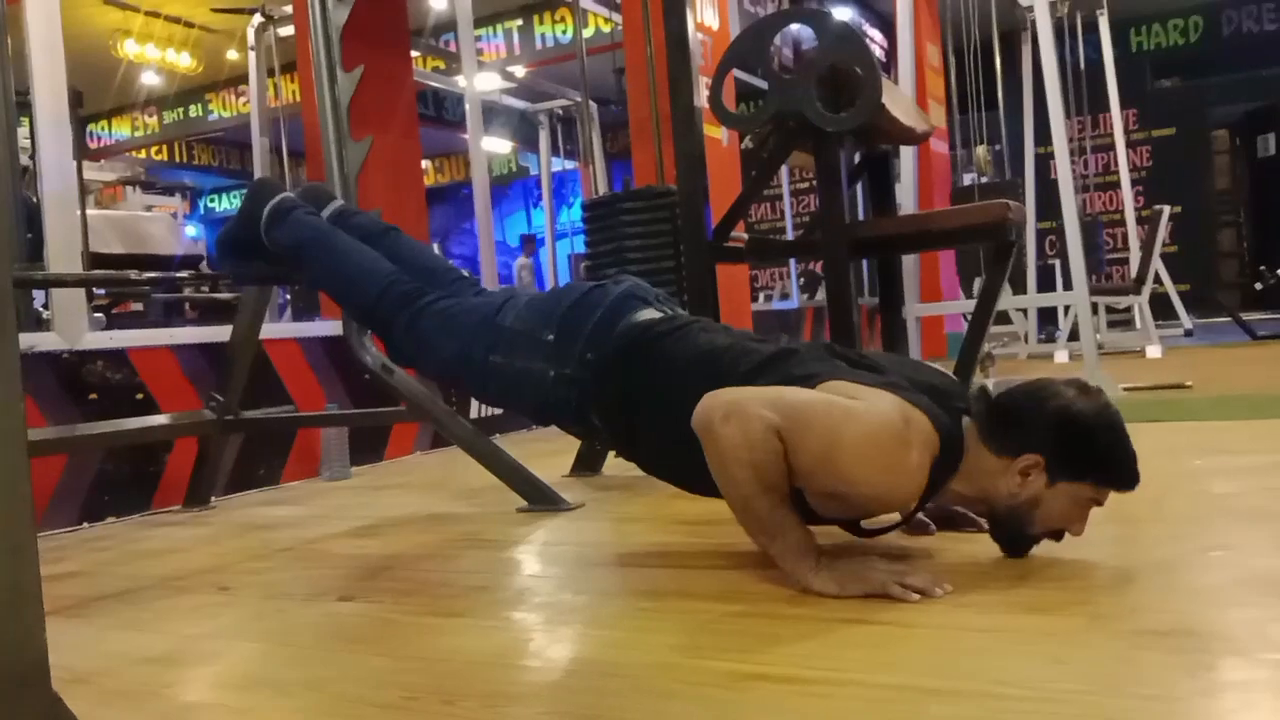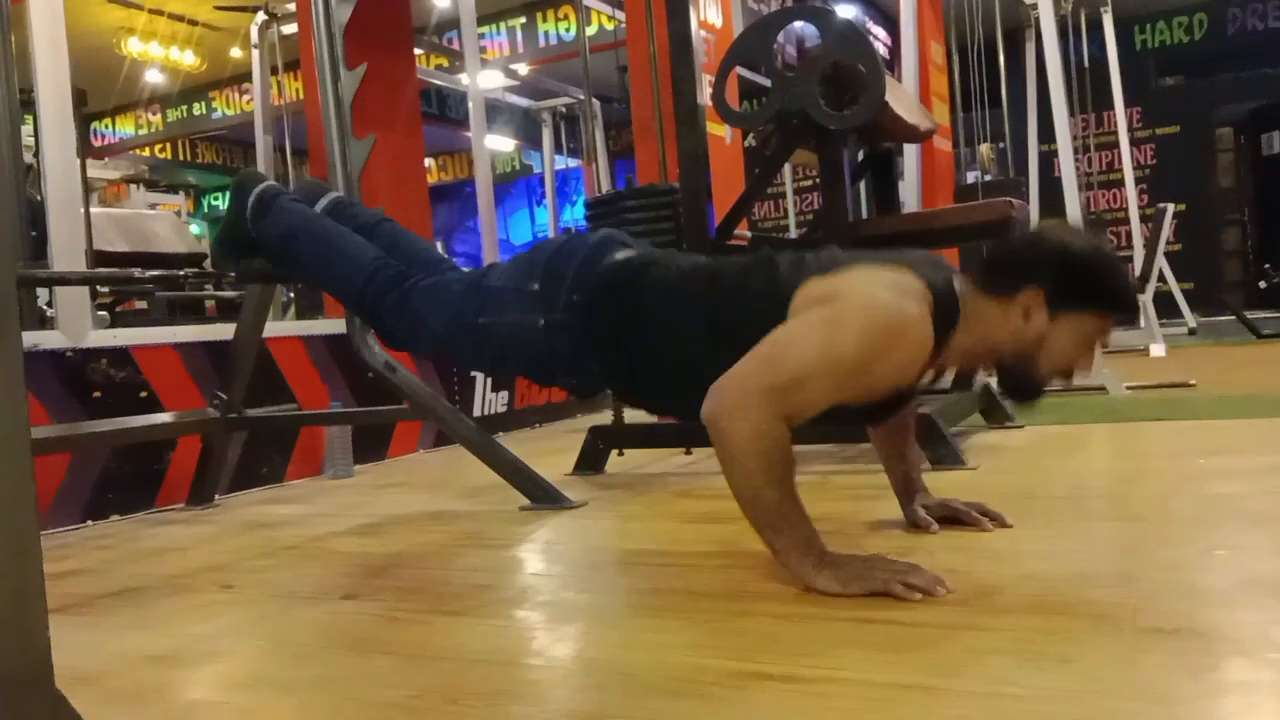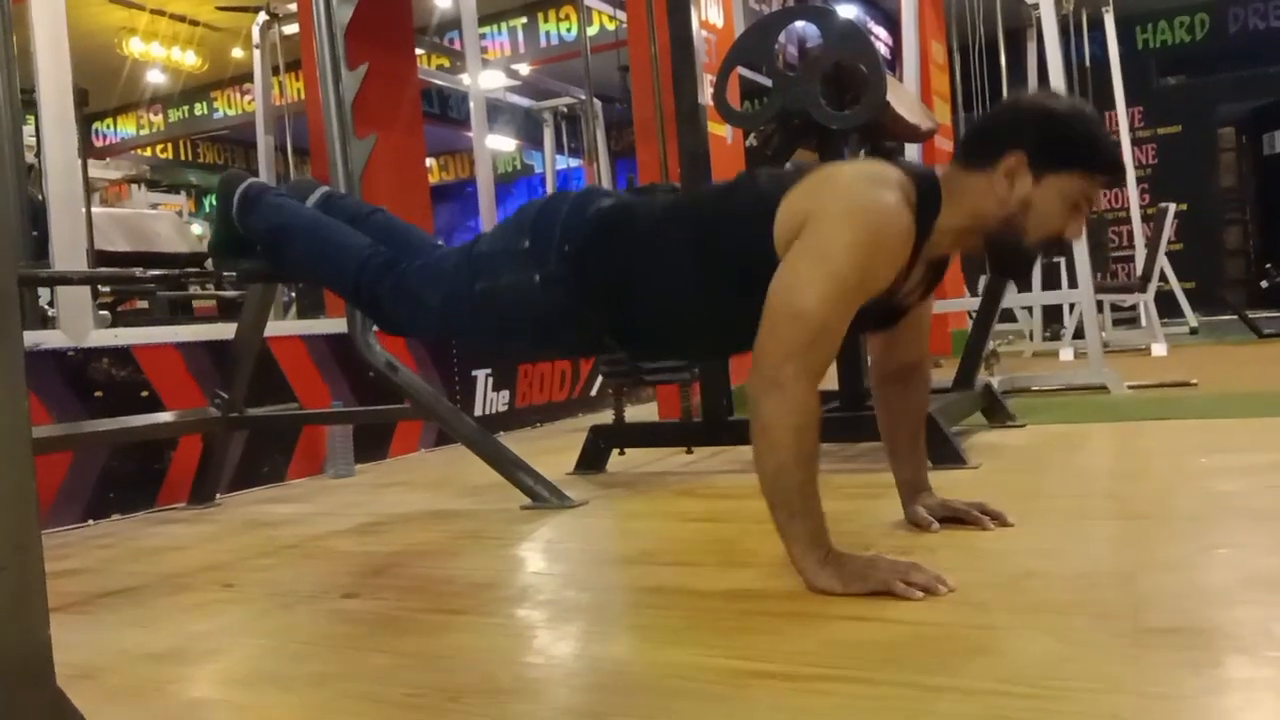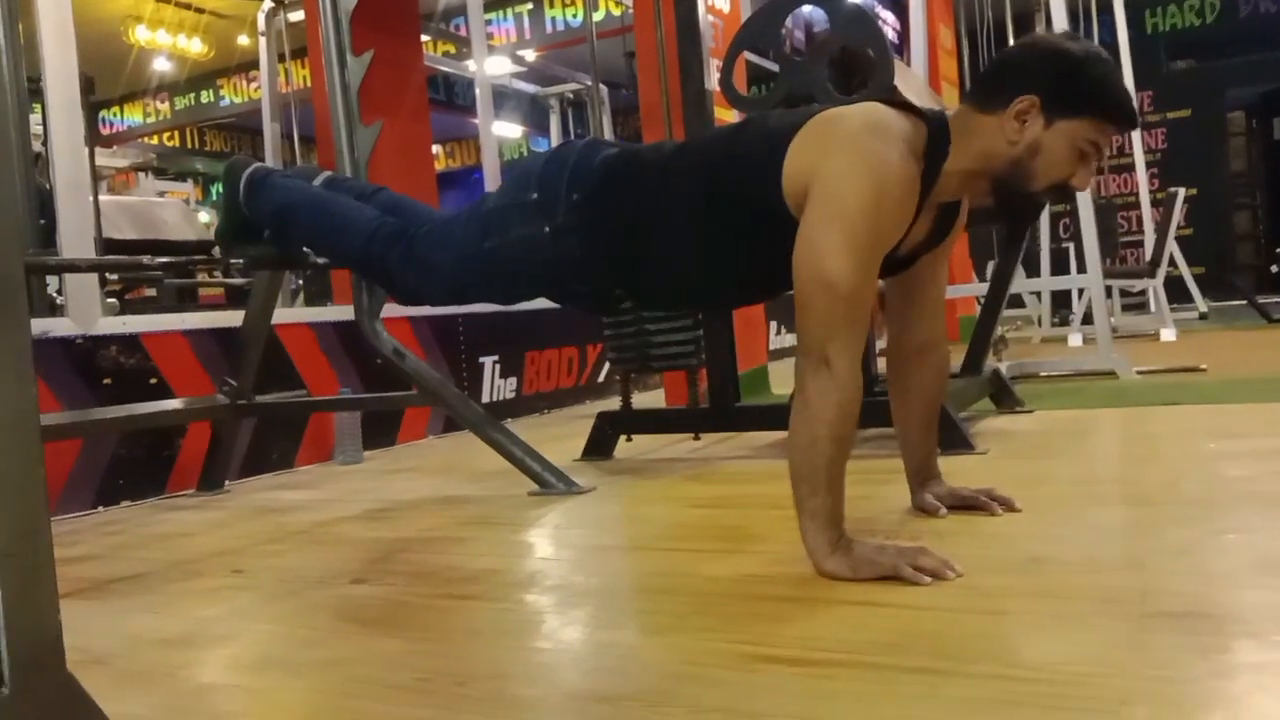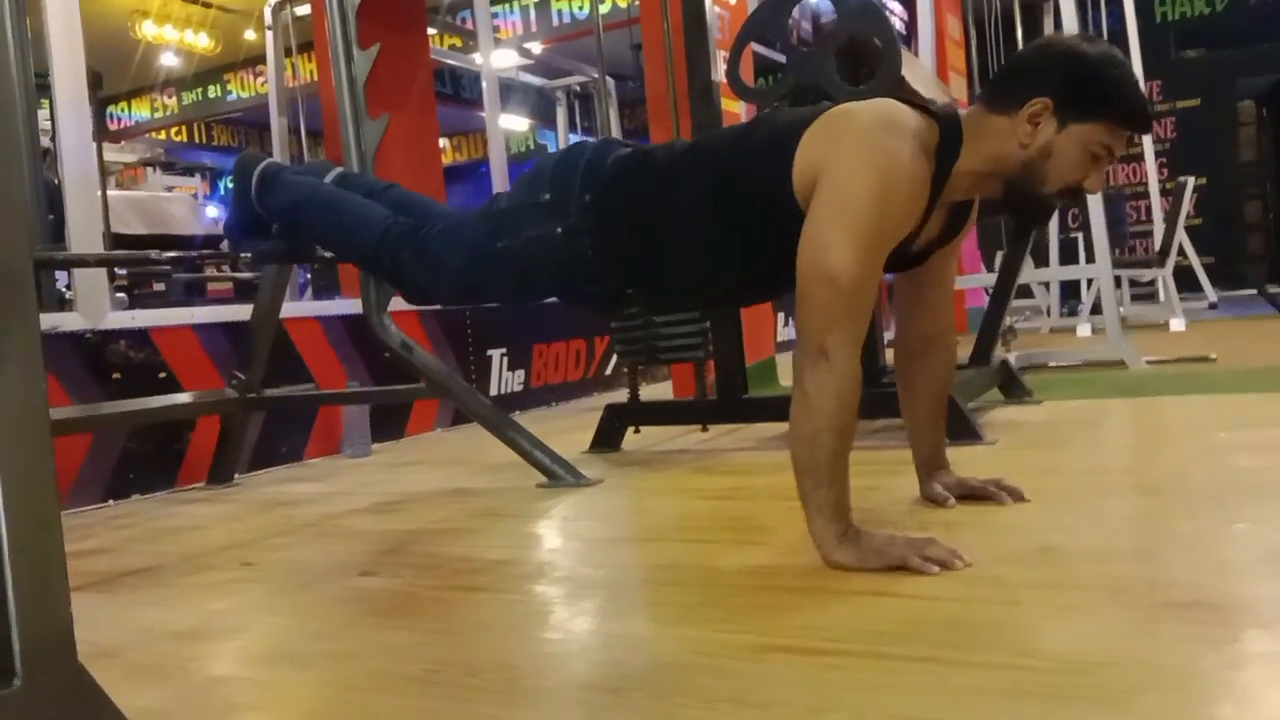
dt=0.3s
person 1, frame 1
left shoulder: (950, 410)
right shoulder: (898, 455)
right elbow: (730, 416)
left wrist: (911, 512)
right wrist: (810, 563)
left hip: (646, 327)
right hip: (594, 361)
left knee: (451, 304)
right knee: (417, 322)
left ankle: (323, 212)
right ankle: (278, 220)
person 1, frame 2
left shoulder: (938, 305)
right shoulder: (896, 318)
right elbow: (737, 407)
left wrist: (913, 497)
right wrist: (815, 563)
left hip: (630, 293)
right hip: (584, 308)
left knee: (441, 285)
right knee: (405, 304)
left ankle: (323, 209)
right ankle: (267, 212)
person 1, frame 3
left shoulder: (931, 227)
right shoulder: (876, 218)
left elbow: (900, 365)
right elbow: (782, 381)
left wrist: (917, 494)
right wrist: (818, 560)
left hip: (619, 265)
right hip: (574, 264)
left knee: (423, 273)
right knee: (401, 289)
left ankle: (317, 202)
right ankle: (258, 210)
person 1, frame 4
left shoulder: (945, 189)
right shoulder: (877, 163)
left elbow: (918, 340)
right elbow: (828, 360)
left wrist: (923, 480)
right wrist: (829, 545)
left hip: (623, 244)
right hip: (578, 216)
left knee: (423, 252)
right knee: (407, 262)
left ankle: (319, 184)
right ankle: (262, 193)
person 1, frame 5
left shoulder: (956, 185)
right shoulder: (887, 159)
left elbow: (925, 334)
right elbow: (826, 351)
left wrist: (932, 468)
right wrist: (835, 535)
left hip: (631, 240)
right hip: (588, 216)
left knee: (439, 251)
right knee: (417, 262)
left ankle: (329, 180)
right ankle: (272, 190)
